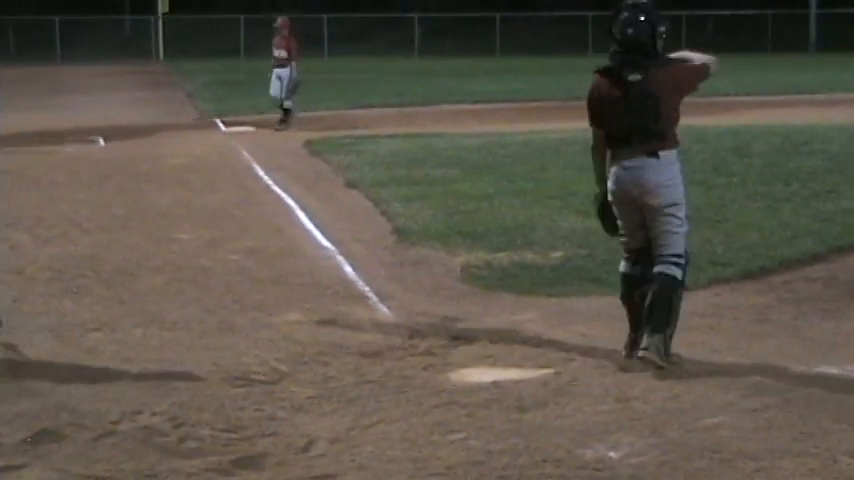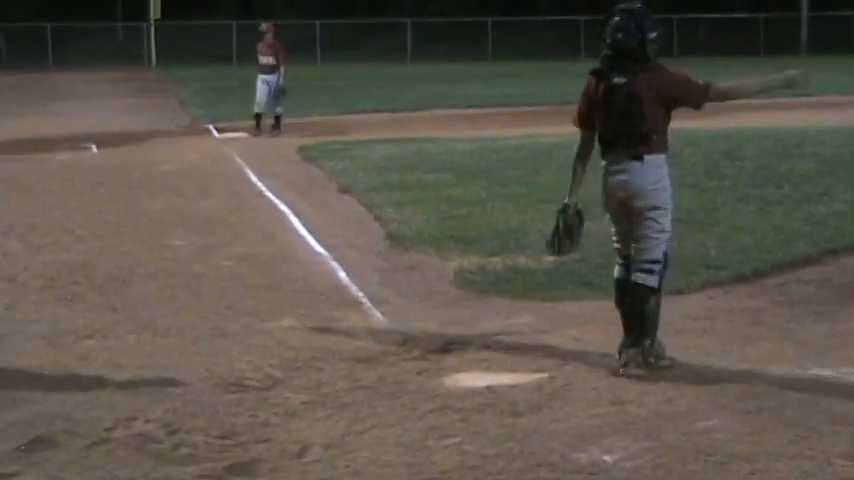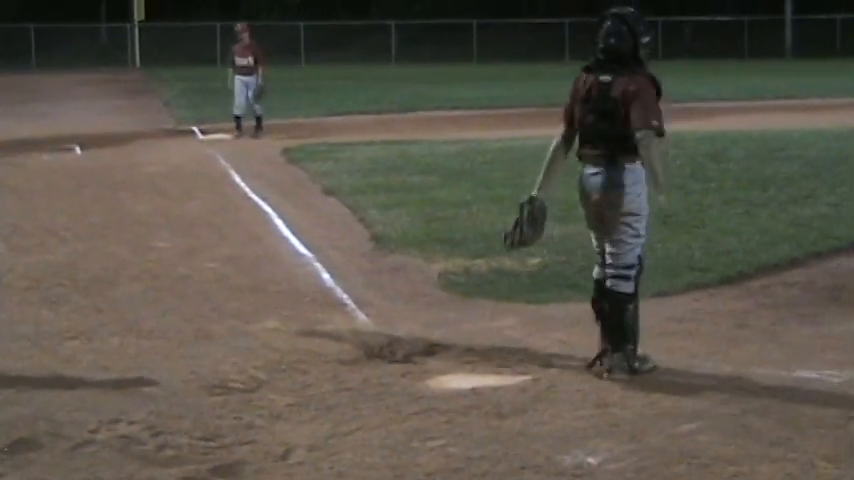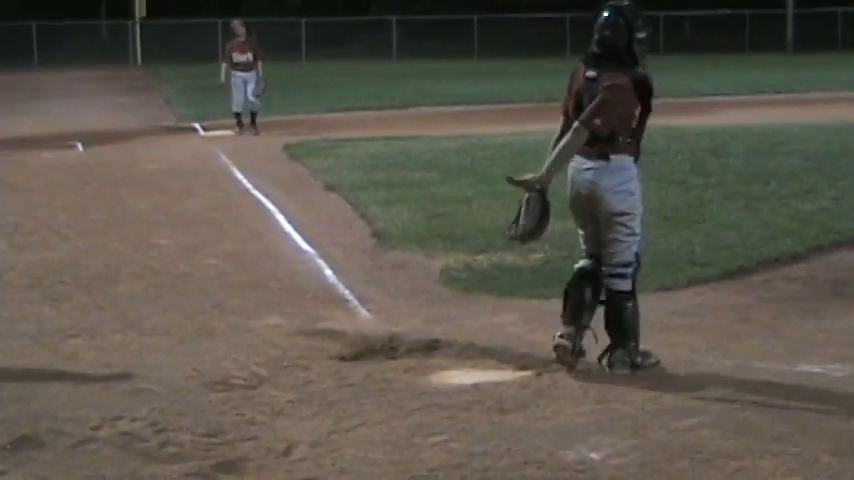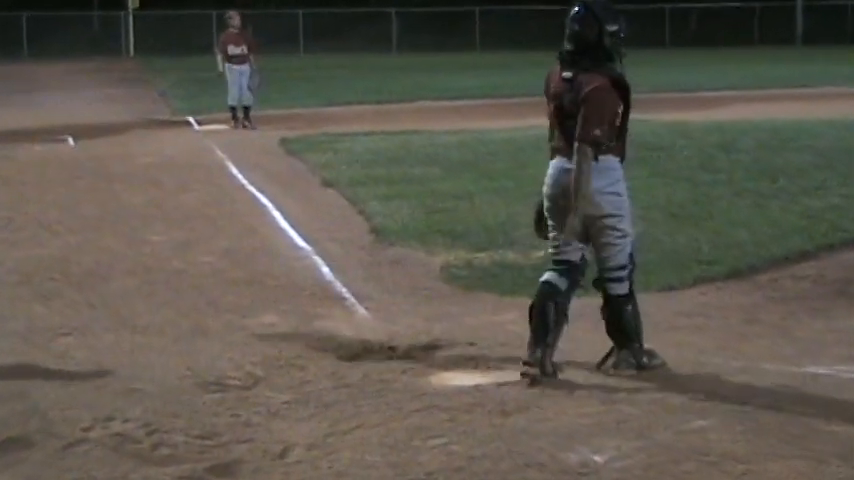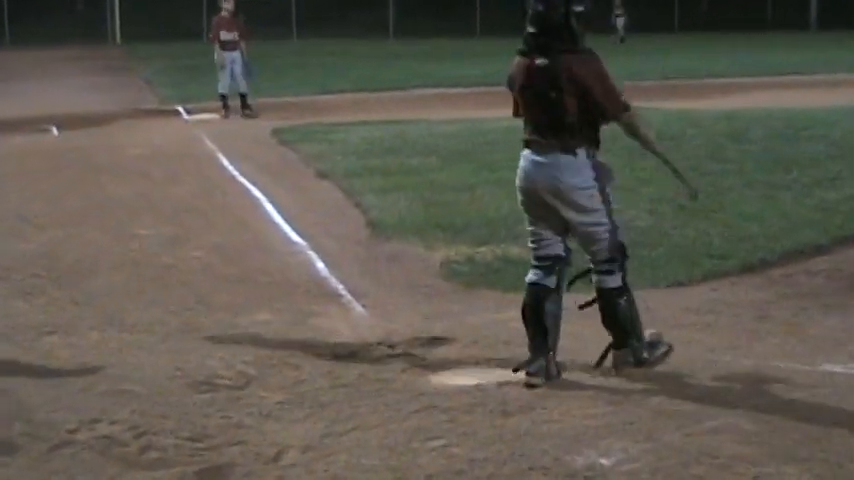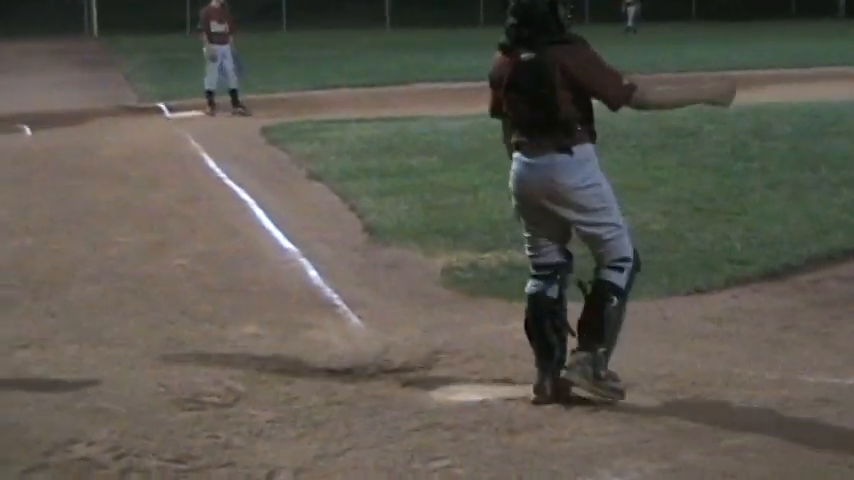
dt=0.2s
person 1, frame 1
left shoulder: (602, 80)
right shoulder: (669, 71)
left elbow: (598, 142)
right elbow: (708, 66)
left wrist: (603, 188)
right wrist: (684, 55)
left hip: (621, 171)
right hip: (660, 169)
left knee: (632, 256)
right knee: (671, 258)
left ankle: (638, 336)
right ankle: (655, 339)
person 1, frame 2
left shoulder: (595, 83)
right shoulder: (657, 79)
left elbow: (586, 144)
right elbow: (720, 91)
left wrist: (572, 196)
right wrist: (779, 80)
left hip: (612, 175)
right hip: (649, 174)
left knee: (627, 261)
right knee: (650, 262)
left ankle: (634, 341)
right ankle: (639, 351)
person 1, frame 3
left shoulder: (585, 80)
right shoulder: (640, 85)
left elbow: (564, 139)
right elbow: (646, 139)
left wrist: (539, 191)
right wrist: (658, 189)
left hip: (590, 176)
right hip: (625, 178)
left knee: (607, 263)
right knee: (626, 267)
left ankle: (611, 345)
right ankle: (622, 354)
person 1, frame 4
left shoulder: (585, 74)
right shoulder: (622, 84)
left elbow: (569, 131)
right elbow: (577, 132)
left wrist: (546, 177)
right wrist: (544, 176)
left hip: (580, 171)
right hip: (615, 175)
left knee: (593, 256)
right knee: (621, 264)
left ankle: (571, 333)
right ankle: (624, 351)
person 1, frame 5
left shoulder: (558, 75)
right shoulder: (601, 82)
right elbow: (586, 147)
right wrist: (582, 204)
left hip: (557, 172)
right hip: (596, 180)
left knee: (563, 266)
right knee: (616, 266)
left ankle: (538, 352)
right ankle: (628, 351)
person 1, frame 6
left shoulder: (520, 66)
right shoulder: (579, 63)
right elbow: (626, 117)
left hip: (532, 166)
right hip: (573, 169)
left knee: (545, 263)
right knee: (608, 255)
left ankle: (539, 361)
right ankle: (632, 348)
person 1, frame 7
left shoulder: (502, 63)
right shoulder: (571, 55)
right elbow: (640, 96)
right wrist: (707, 93)
left hip: (525, 169)
right hip: (574, 167)
left knee: (545, 273)
right knee: (619, 259)
left ankle: (549, 375)
right ankle: (590, 359)
